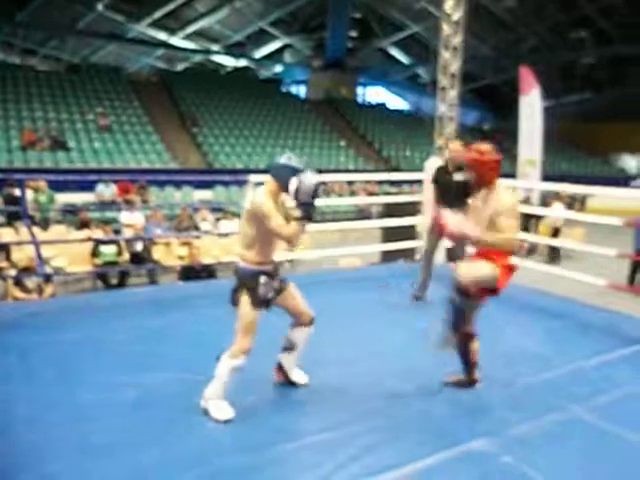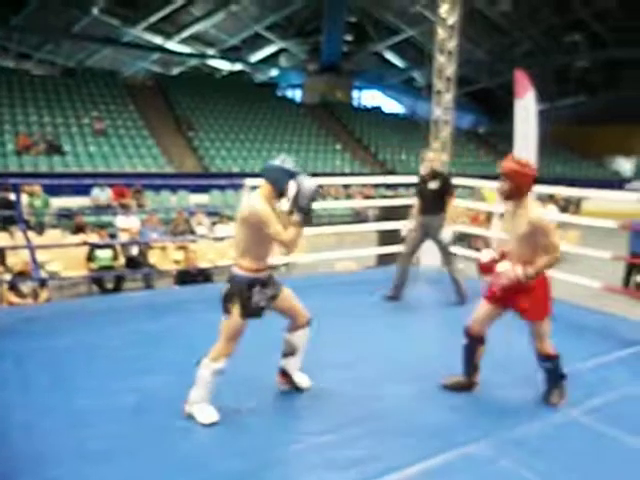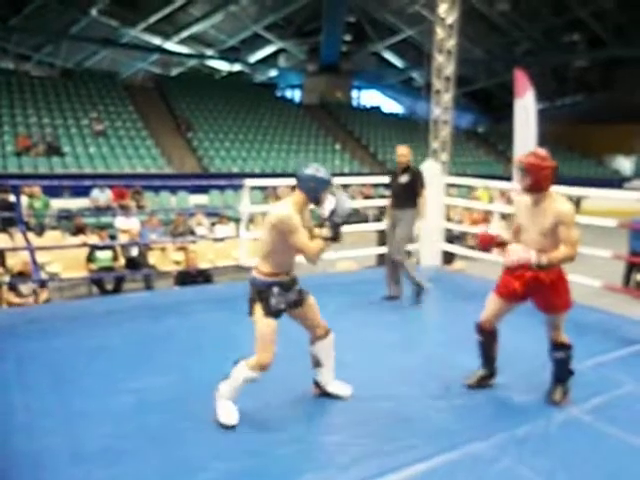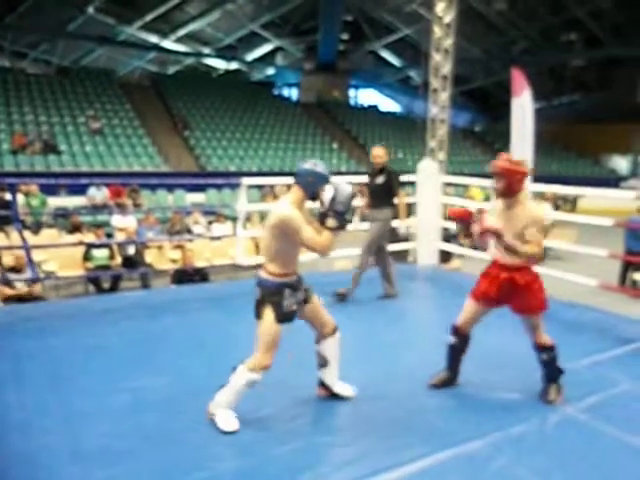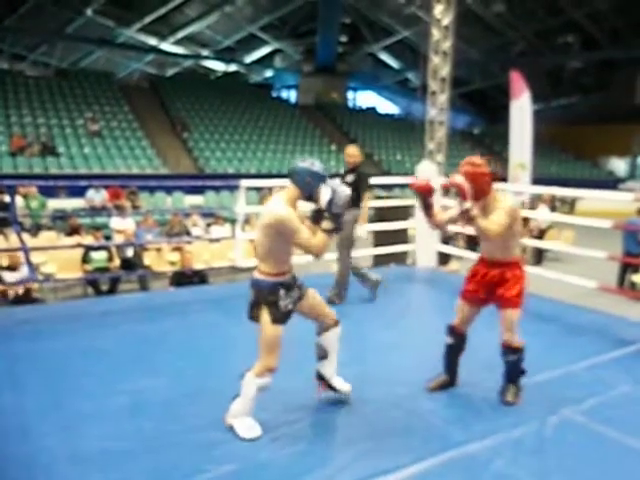
dt=0.3s
person 1, frame 1
left shoulder: (278, 198)
right shoulder: (261, 201)
left elbow: (293, 236)
right elbow: (290, 237)
left wrist: (304, 205)
right wrist: (303, 206)
left hip: (269, 271)
right hip: (251, 275)
left knee: (306, 316)
right knee: (243, 344)
left ankle: (286, 368)
right ankle: (213, 397)
person 1, frame 2
left shoulder: (268, 204)
right shoulder: (257, 207)
left elbow: (283, 233)
right elbow: (289, 243)
left wrist: (297, 210)
right wrist: (301, 211)
left hip: (264, 278)
right hip: (246, 282)
left knee: (302, 318)
right knee: (225, 347)
left ankle: (288, 371)
right ankle: (196, 400)
person 1, frame 3
left shoulder: (299, 210)
right shoulder: (285, 215)
left elbow: (312, 242)
right elbow: (312, 255)
left wrist: (331, 222)
right wrist: (332, 225)
left hip: (288, 282)
right hip: (267, 287)
left knee: (321, 330)
right knee: (263, 359)
left ankle: (324, 382)
right ankle: (225, 396)
person 1, frame 4
left shoulder: (297, 207)
right shoulder: (286, 214)
left elbow: (317, 233)
right elbow: (322, 247)
left wrist: (332, 212)
right wrist: (335, 215)
left hip: (293, 281)
right hip: (274, 288)
left knee: (329, 328)
right knee: (263, 359)
left ankle: (329, 382)
right ankle: (222, 405)
person 1, frame 5
left shoulder: (287, 203)
right shoulder: (280, 213)
left elbow: (308, 232)
right elbow: (316, 248)
left wrist: (322, 214)
right wrist: (332, 217)
left hip: (287, 280)
right hip: (270, 288)
left knee: (330, 320)
right knee: (268, 363)
left ankle: (327, 375)
right ankle: (238, 414)
person 2, frame 1
left shoulder: (504, 200)
right shoulder: (479, 196)
left elbow: (510, 242)
right elbow: (470, 223)
left wrist: (470, 233)
right wrist: (451, 222)
left hip: (496, 265)
right hip: (478, 263)
left knee: (463, 276)
right knee: (465, 327)
left ankle: (455, 323)
right ankle: (470, 375)
person 2, frame 2
left shoulder: (536, 216)
right shoulder: (509, 207)
left elbow: (553, 255)
left wrist: (523, 274)
right wrist: (497, 255)
left hip: (531, 284)
right hip: (507, 279)
left knee: (541, 344)
right knee: (474, 328)
left ankle: (556, 385)
right ankle: (469, 378)
person 2, frame 3
left shoulder: (562, 209)
right shoulder: (520, 201)
left elbow: (570, 251)
left wrist: (535, 259)
right wrist: (499, 241)
left hip: (548, 276)
right hip: (518, 272)
left knee: (556, 334)
right knee: (485, 322)
left ankle: (561, 382)
right ankle: (488, 370)
person 2, frame 4
left shoulder: (533, 212)
right shoulder: (494, 206)
left elbow: (535, 254)
right elbow: (476, 238)
left wrist: (503, 237)
right wrist: (468, 223)
left hip: (523, 279)
right hip: (495, 273)
left knee: (537, 336)
right knee: (461, 325)
left ankle: (553, 381)
right ankle: (450, 373)
person 2, frame 5
left shoulder: (506, 205)
right shoulder: (470, 203)
left elbow: (490, 232)
right elbow: (438, 223)
left wrist: (466, 205)
right wrist: (425, 200)
left hip: (509, 273)
right hip: (483, 268)
left knee: (509, 337)
right knee: (458, 325)
left ankle: (512, 381)
right ankle: (450, 375)
person 3, frame 1
left shoulder: (467, 172)
right shoulder: (440, 170)
right elbow: (434, 191)
right wrist: (429, 212)
left knee: (459, 253)
right knee: (428, 251)
right ankle: (420, 290)
person 3, frame 2
left shoulder: (444, 179)
right shoulder: (422, 179)
left elbow: (450, 203)
right wrist: (413, 222)
left hip: (436, 221)
right hip: (421, 221)
left knee: (448, 260)
right knee: (405, 254)
left ankle: (461, 293)
right ankle: (396, 291)
person 3, frame 3
left shoulder: (415, 173)
right shoulder: (394, 174)
left elbow: (422, 197)
left wrist: (421, 219)
right wrist: (388, 217)
left hip: (407, 215)
right hip: (394, 215)
left knee: (398, 255)
right knee: (390, 255)
left ankle: (417, 283)
right ankle: (394, 291)
person 3, frame 4
left shoulder: (391, 174)
right shoulder: (372, 174)
left elbow: (400, 198)
left wrist: (402, 221)
left hip: (383, 215)
right hip: (374, 215)
left knee: (366, 254)
right knee: (382, 253)
left ankle: (347, 290)
right ankle: (391, 289)
person 3, frame 5
left shoulder: (361, 174)
right shoulder: (346, 173)
left elbow: (365, 200)
left wrist: (362, 224)
left hip: (351, 216)
right hip: (343, 216)
left knee: (343, 258)
right knee: (344, 257)
left ankle: (337, 295)
right ankle: (372, 281)
